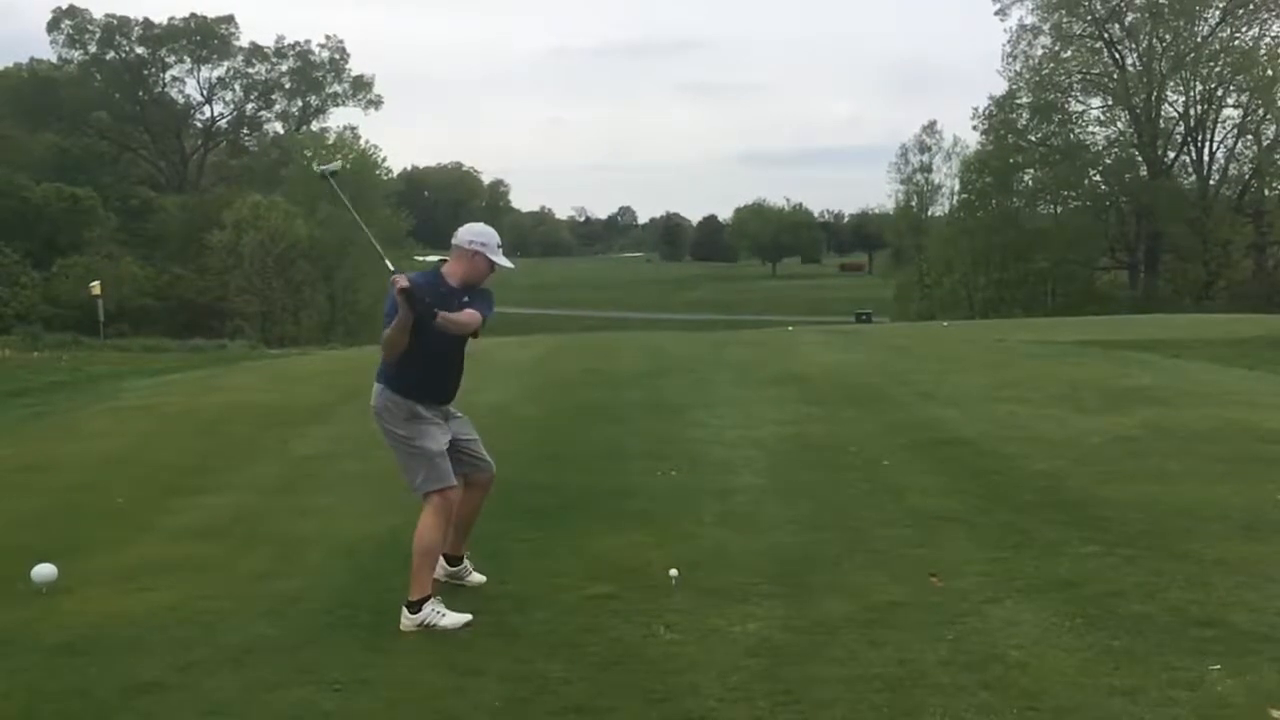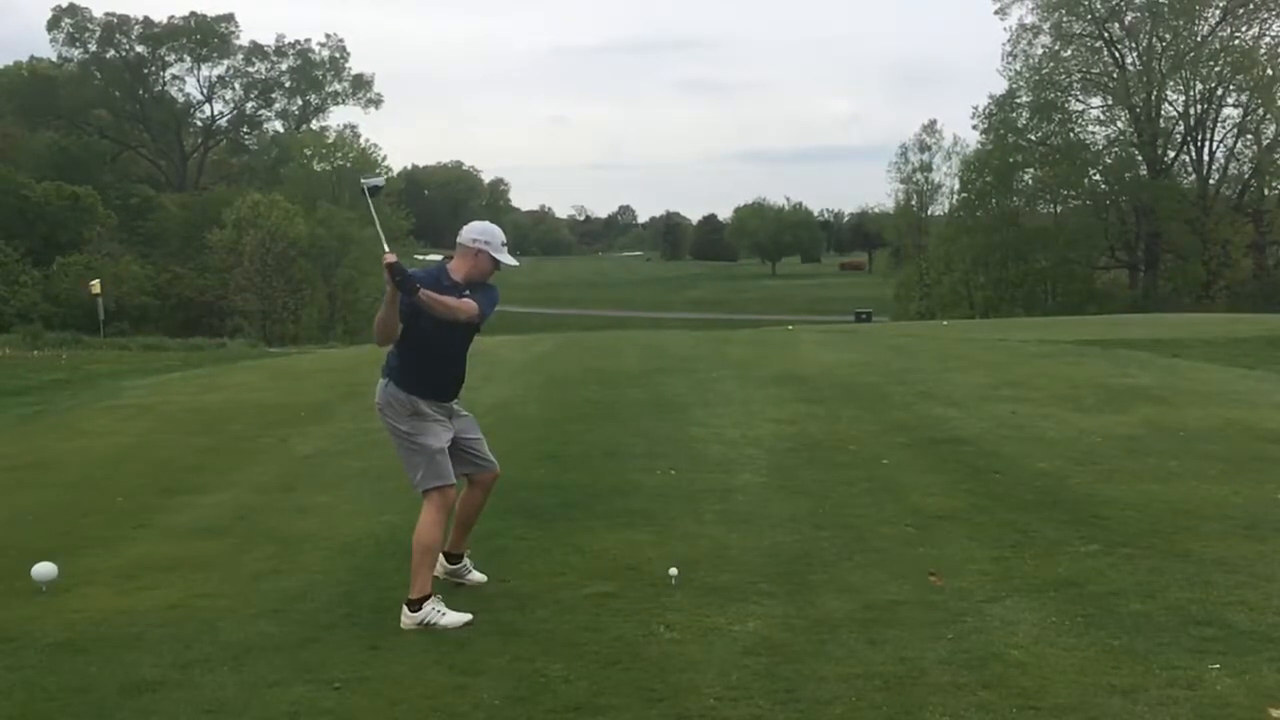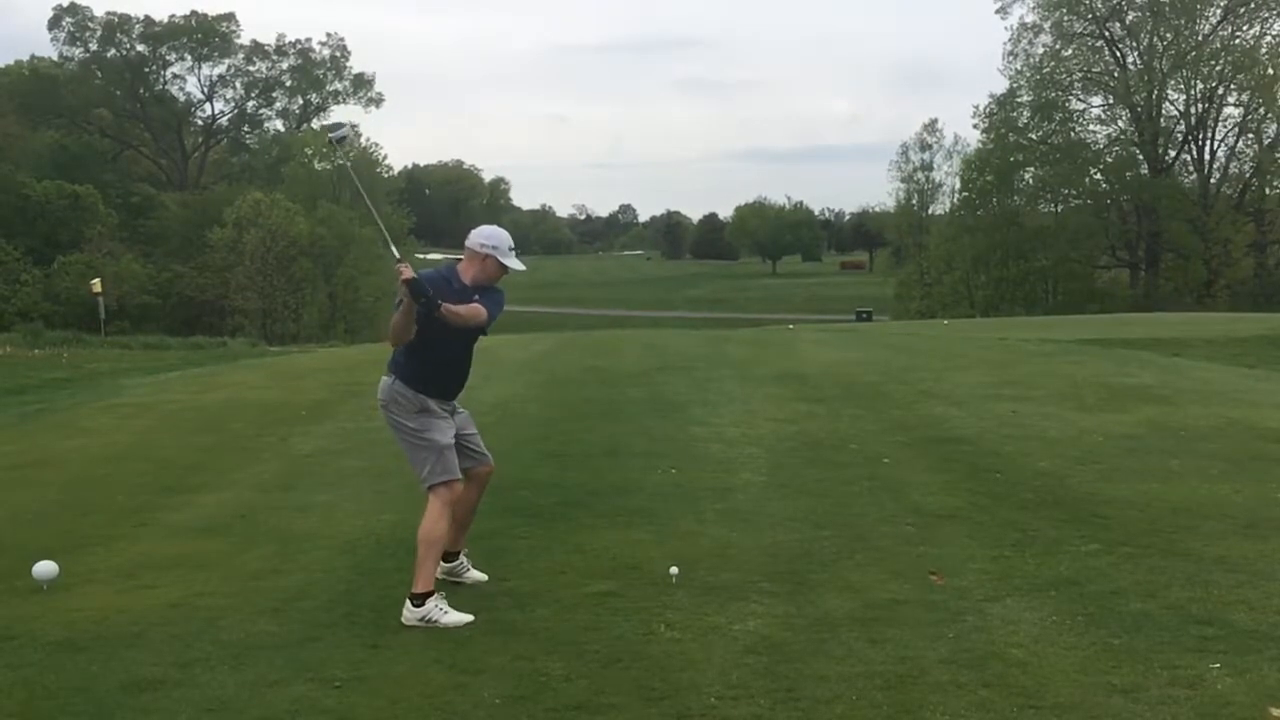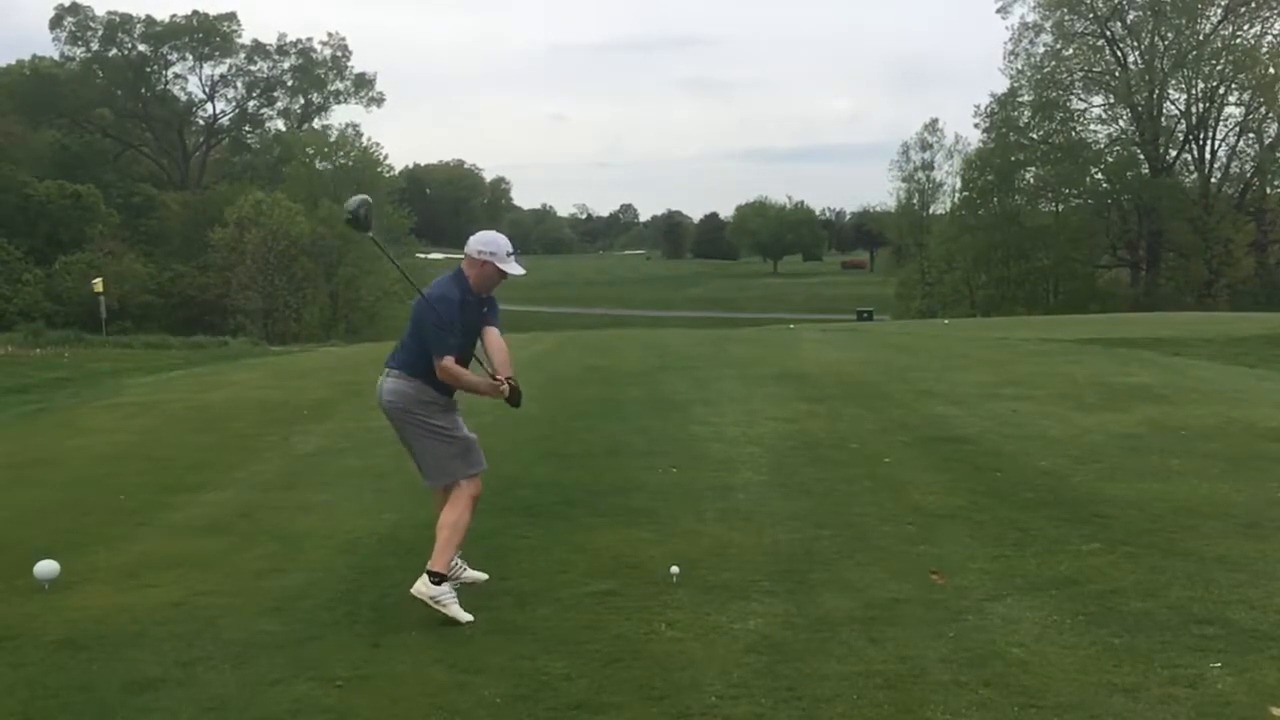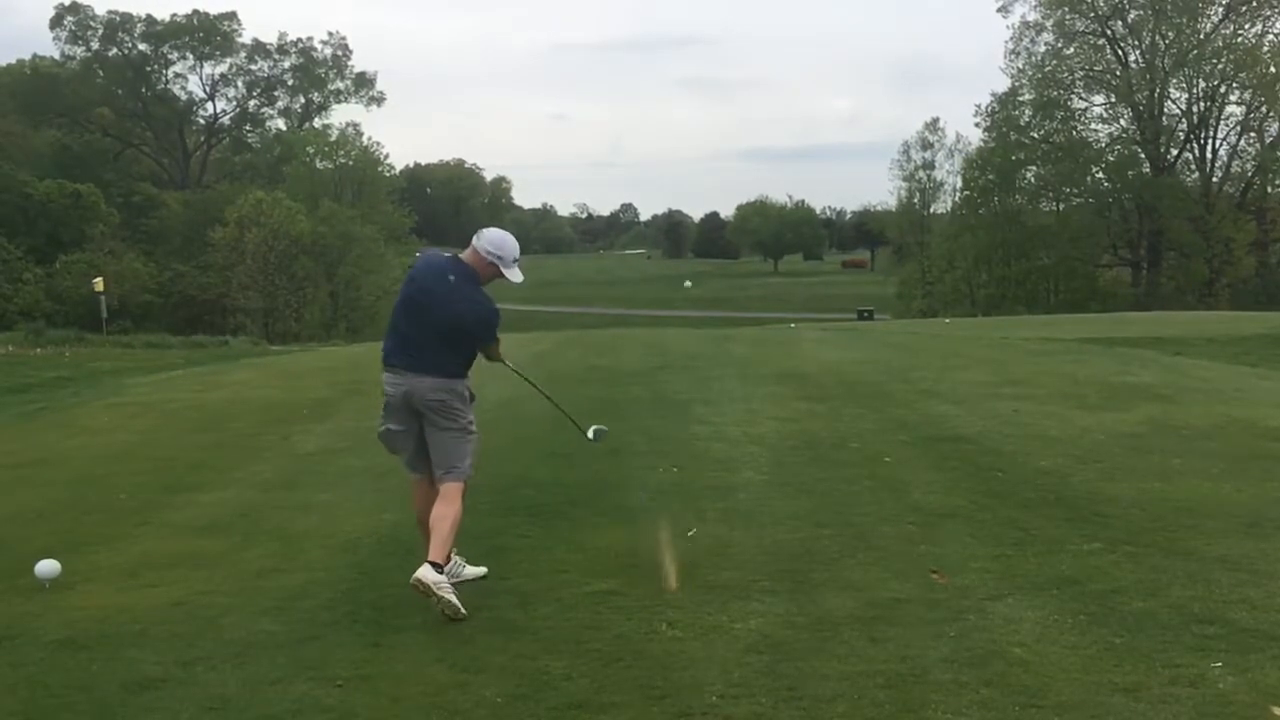
dt=1s
person 1, frame 1
left shoulder: (479, 296)
right shoulder: (412, 286)
left elbow: (467, 324)
right elbow: (389, 353)
left wrist: (430, 314)
right wrist: (405, 312)
left hip: (440, 404)
right hip: (403, 404)
left knee: (481, 474)
right knee: (442, 496)
left ankle: (452, 561)
right ankle: (417, 607)
person 1, frame 2
left shoulder: (484, 292)
right shoulder: (417, 280)
left elbow: (461, 311)
right elbow: (383, 338)
left wrist: (416, 291)
right wrist: (393, 290)
left hip: (444, 401)
right hip: (407, 401)
left knee: (485, 474)
right knee: (441, 495)
left ankle: (452, 558)
right ankle: (418, 605)
person 1, frame 3
left shoulder: (491, 295)
right shoulder: (428, 282)
left elbow: (472, 317)
right elbow: (398, 339)
left wrist: (436, 306)
right wrist: (410, 300)
left hip: (443, 398)
right hip: (409, 397)
left knee: (480, 470)
right knee: (447, 489)
left ankle: (450, 558)
right ankle: (421, 601)
person 1, frame 4
left shoulder: (484, 301)
right shoulder: (442, 299)
left elbow: (494, 340)
right elbow: (445, 369)
left wrist: (505, 377)
right wrist: (487, 388)
left hip: (406, 391)
right hip: (417, 394)
left knee: (450, 476)
right knee: (467, 484)
left ankle: (446, 561)
right ankle: (435, 580)
person 1, frame 5
left shoulder: (425, 264)
right shoulder: (480, 307)
right elbow: (491, 351)
right wrist: (500, 354)
left hip: (396, 380)
right hip: (442, 389)
left knee: (422, 474)
right knee: (452, 481)
left ankle: (441, 559)
right ankle: (434, 569)
